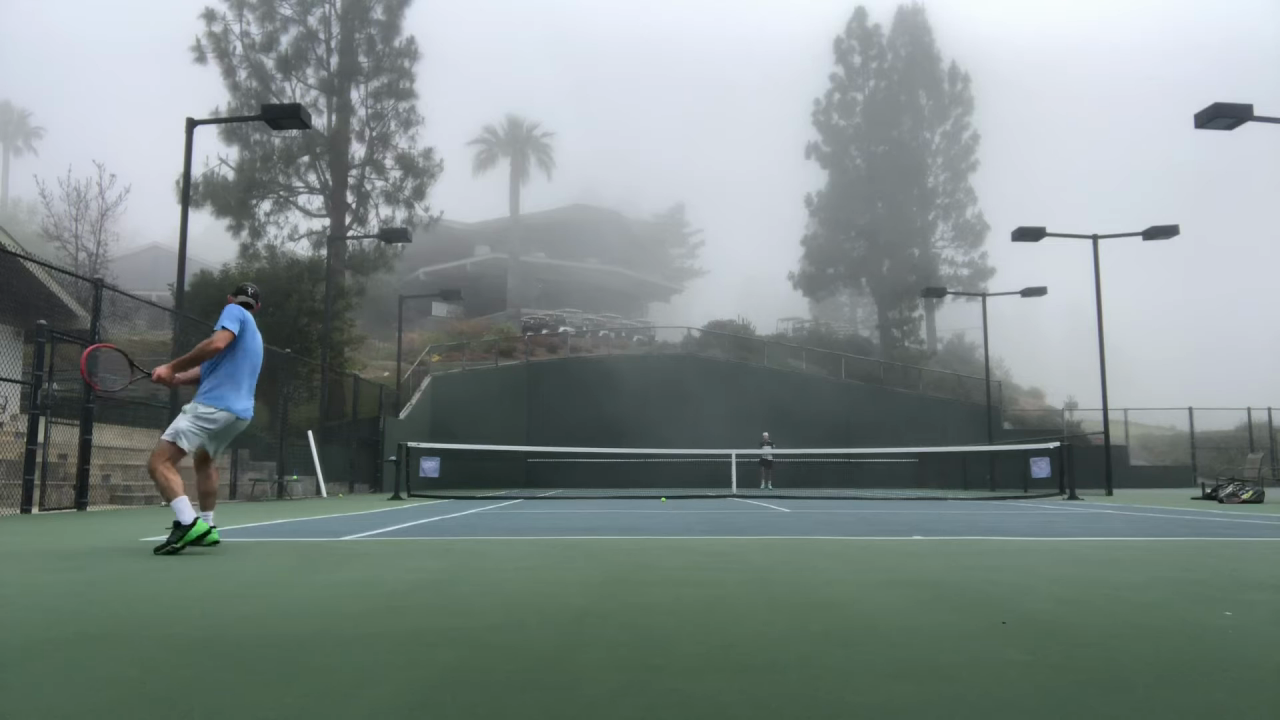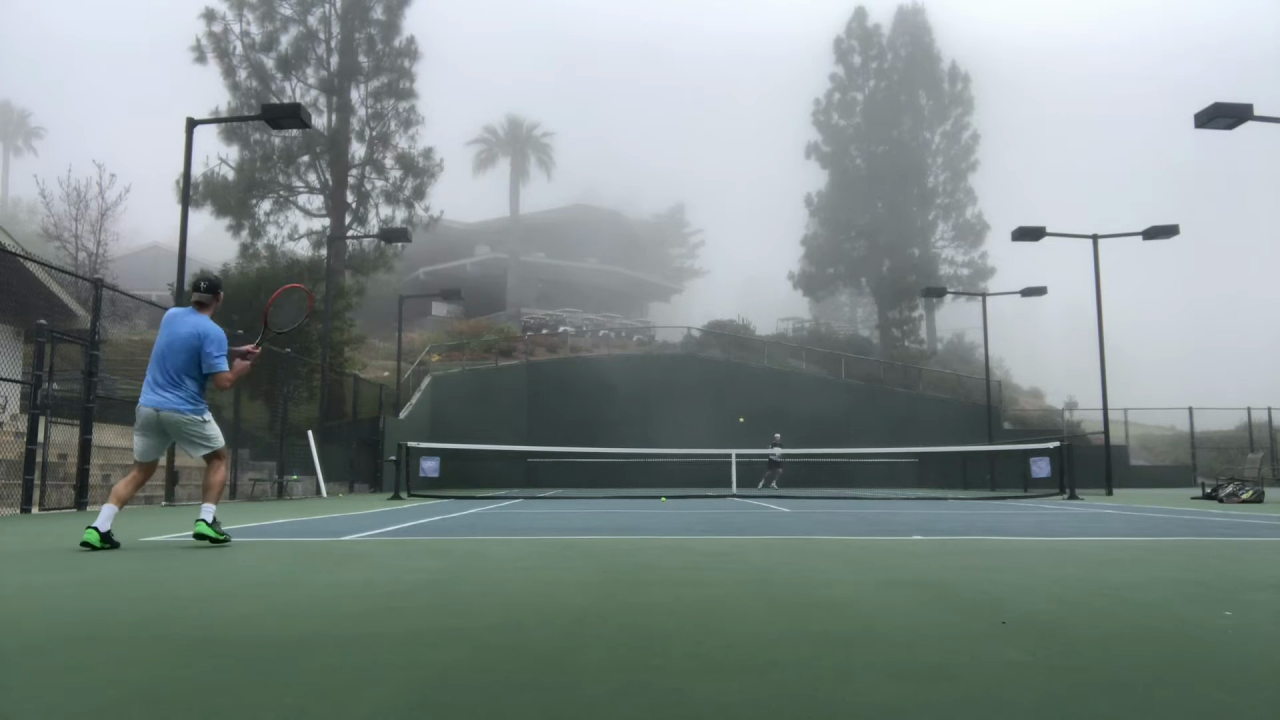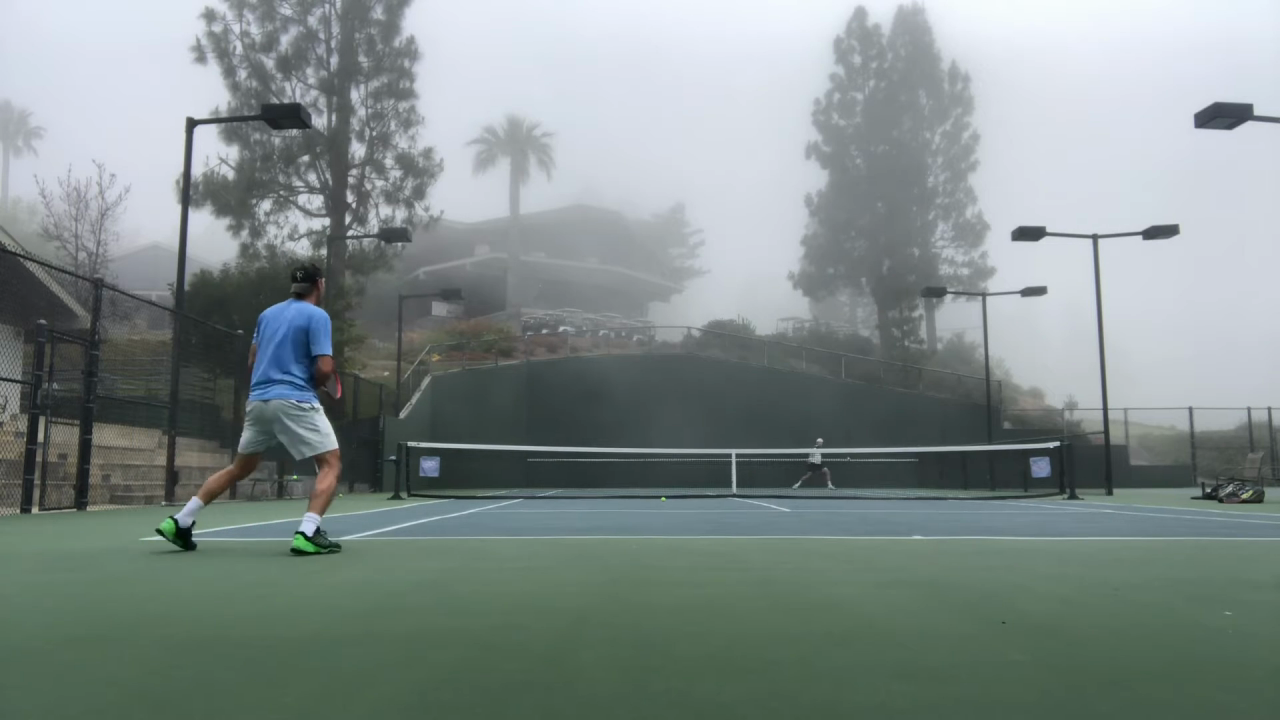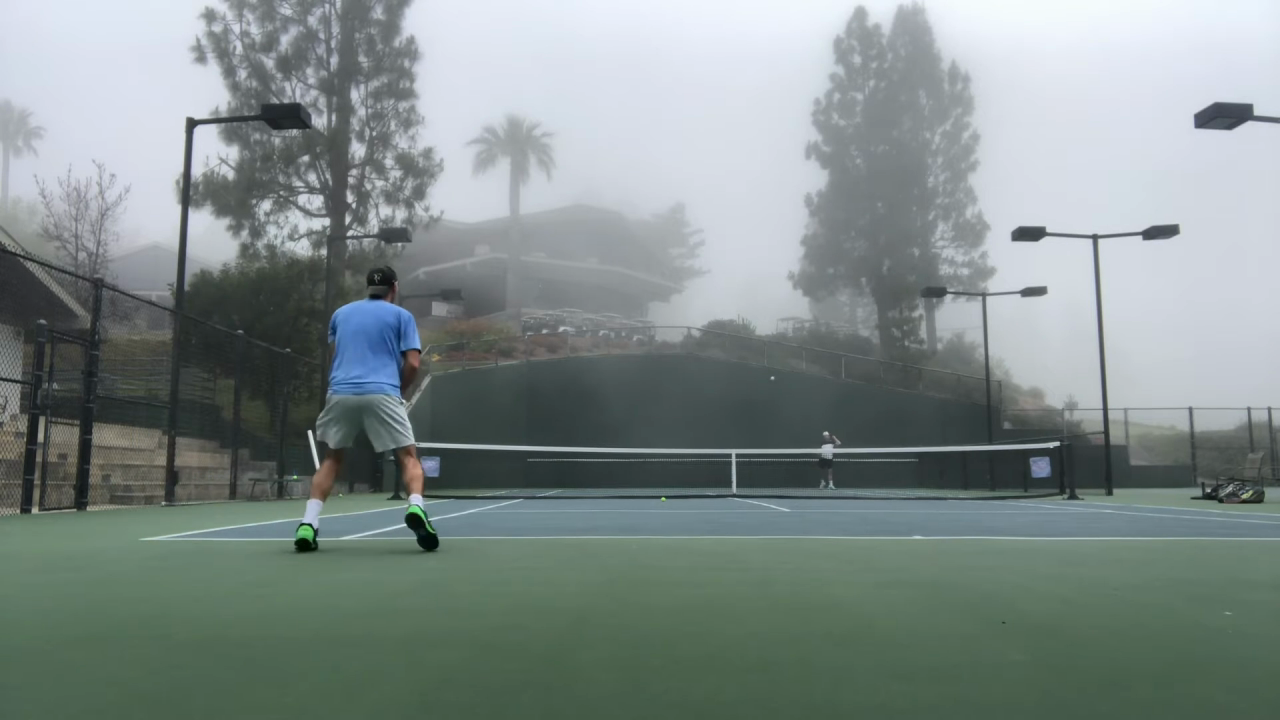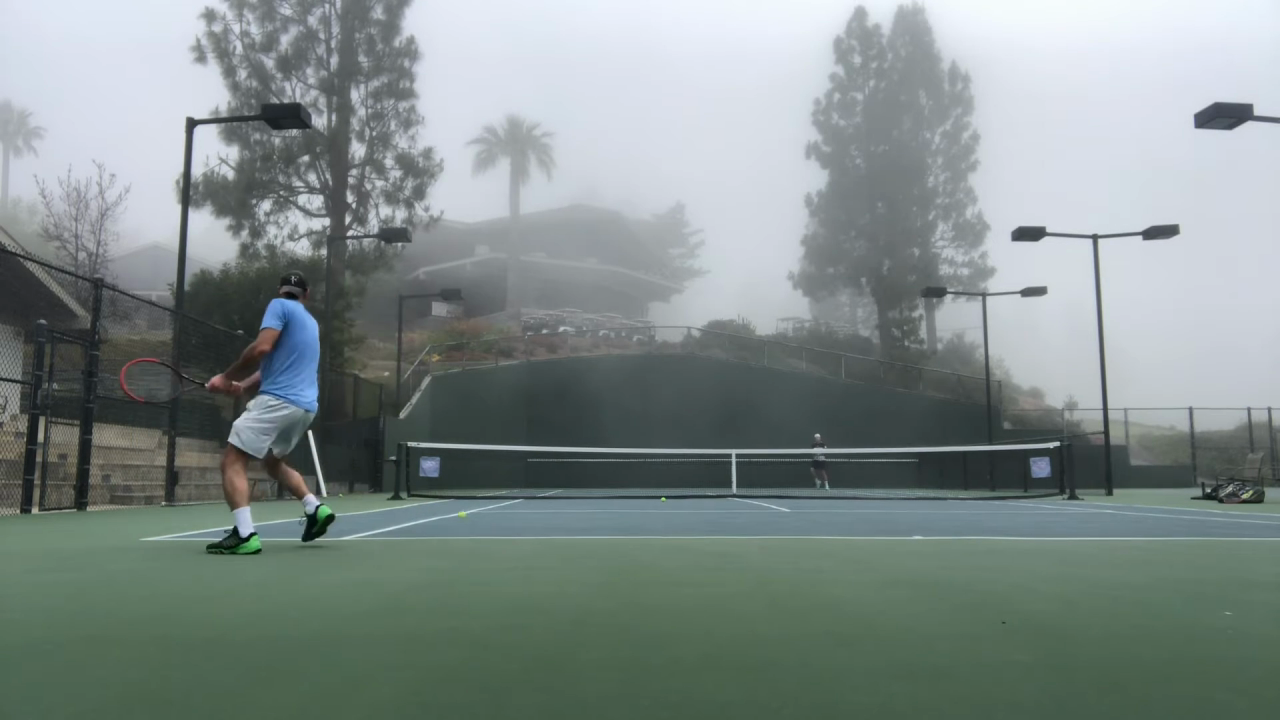
dt=0.7s
person 1, frame 1
left shoulder: (234, 312)
right shoulder: (253, 335)
left elbow: (218, 344)
right elbow: (205, 372)
left wrist: (171, 367)
right wrist: (174, 377)
left hip: (213, 406)
right hip: (238, 412)
left knee: (159, 463)
right knee: (203, 460)
left ankle: (187, 524)
right ankle: (205, 527)
person 1, frame 2
left shoulder: (171, 315)
right shoulder: (214, 333)
right elbow: (222, 384)
left wrist: (234, 353)
right wrist: (241, 370)
left hip: (149, 406)
right hip: (186, 411)
left knee: (140, 472)
right knee: (218, 459)
left ankle: (98, 529)
right ankle: (207, 522)
person 1, frame 3
left shoulder: (267, 314)
right shoulder: (318, 316)
left elbow: (254, 361)
right elbow: (325, 368)
right wrist: (316, 383)
left hip: (259, 400)
right hip: (295, 400)
left knee: (240, 468)
right knee: (330, 464)
left ankle: (180, 522)
right ankle: (307, 533)
person 1, frame 4
left shoulder: (341, 314)
right shoulder: (402, 316)
right elbow: (412, 364)
right wrist: (398, 395)
left hip: (341, 393)
right hip: (383, 394)
left knee: (331, 460)
right knee: (408, 459)
left ankle: (308, 525)
right ankle: (416, 510)
person 1, frame 5
left shoulder: (280, 306)
right shoulder: (311, 322)
left elbow: (262, 347)
left wrist: (226, 378)
right wrist: (242, 386)
left hip: (278, 403)
right hip: (304, 406)
left knee: (232, 464)
right knee: (274, 462)
left ankle: (245, 535)
right ankle: (315, 509)
